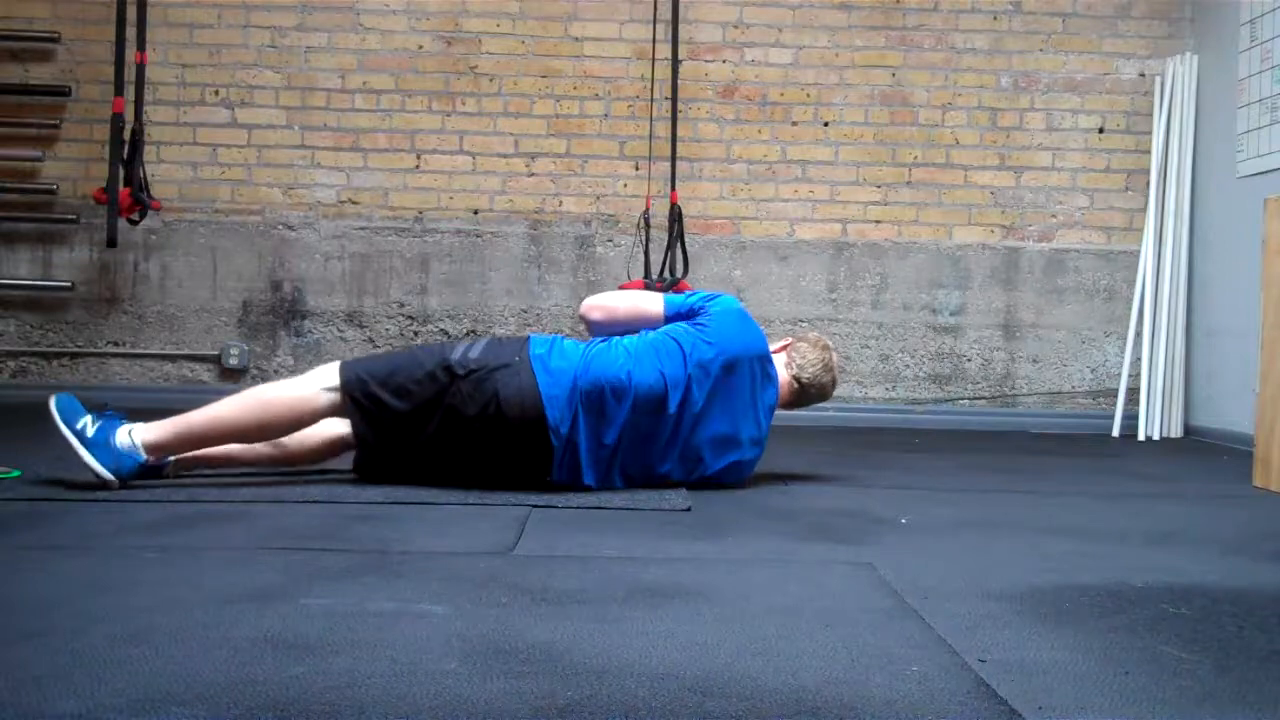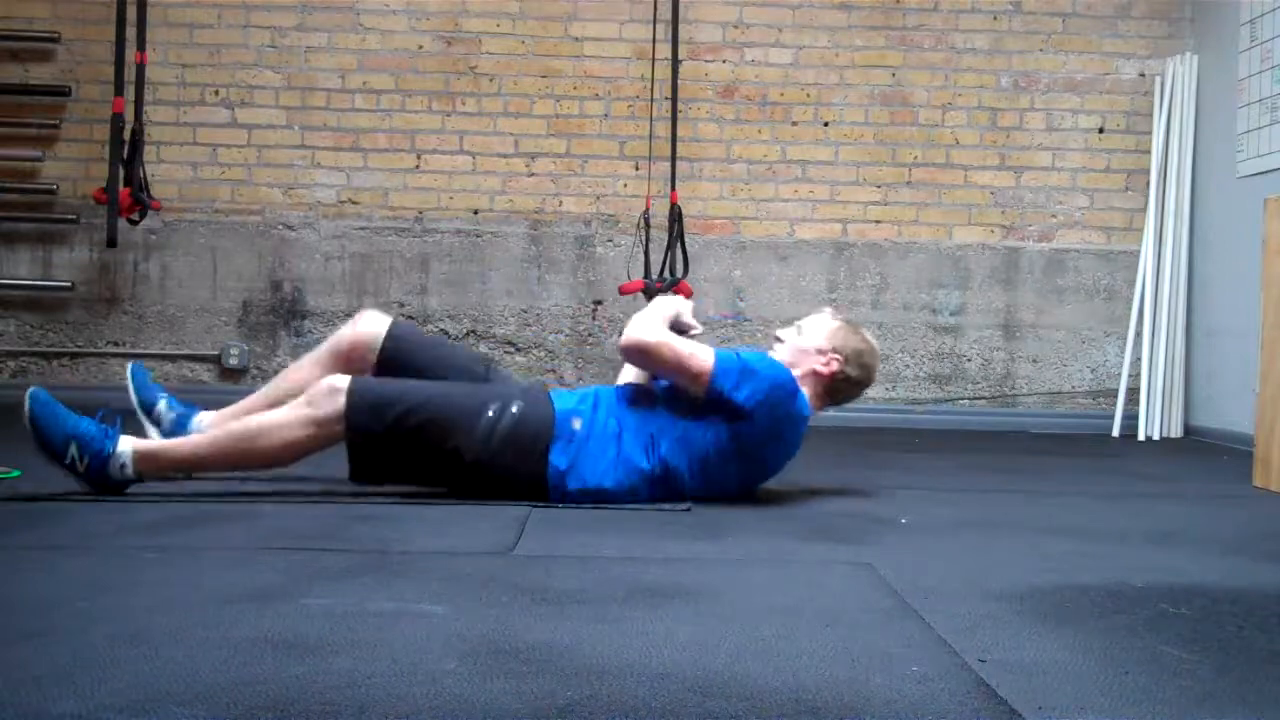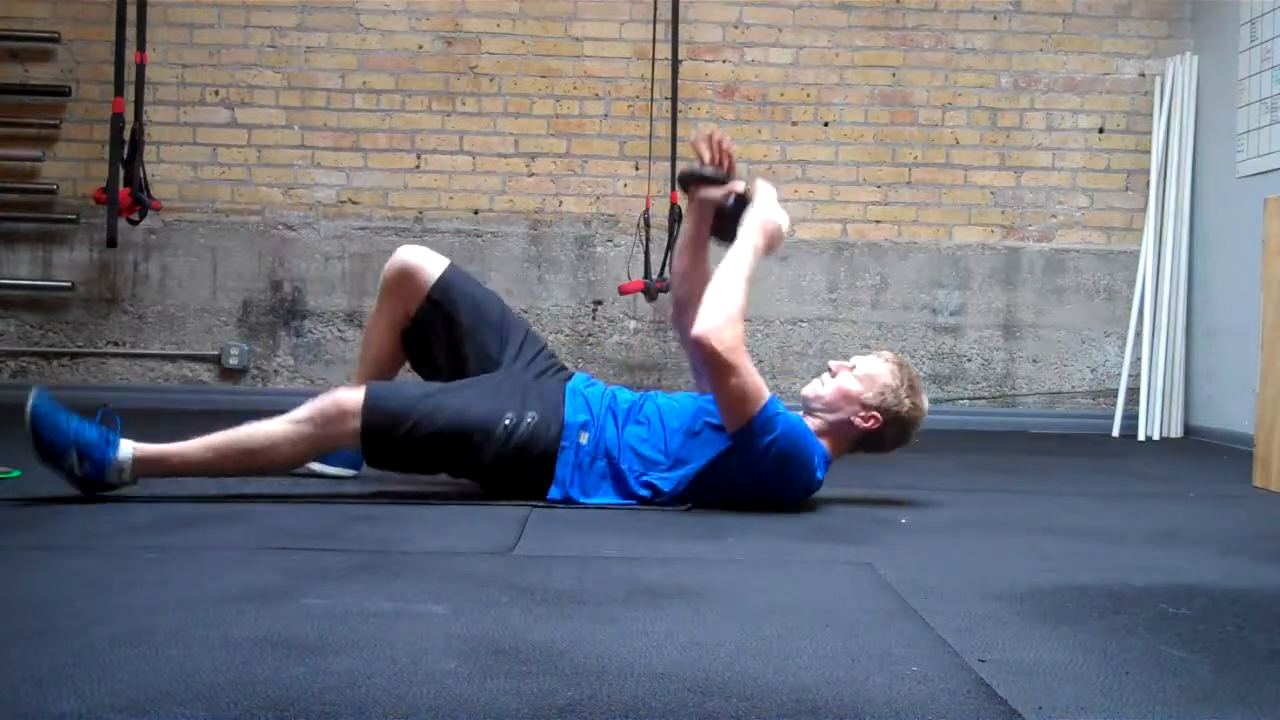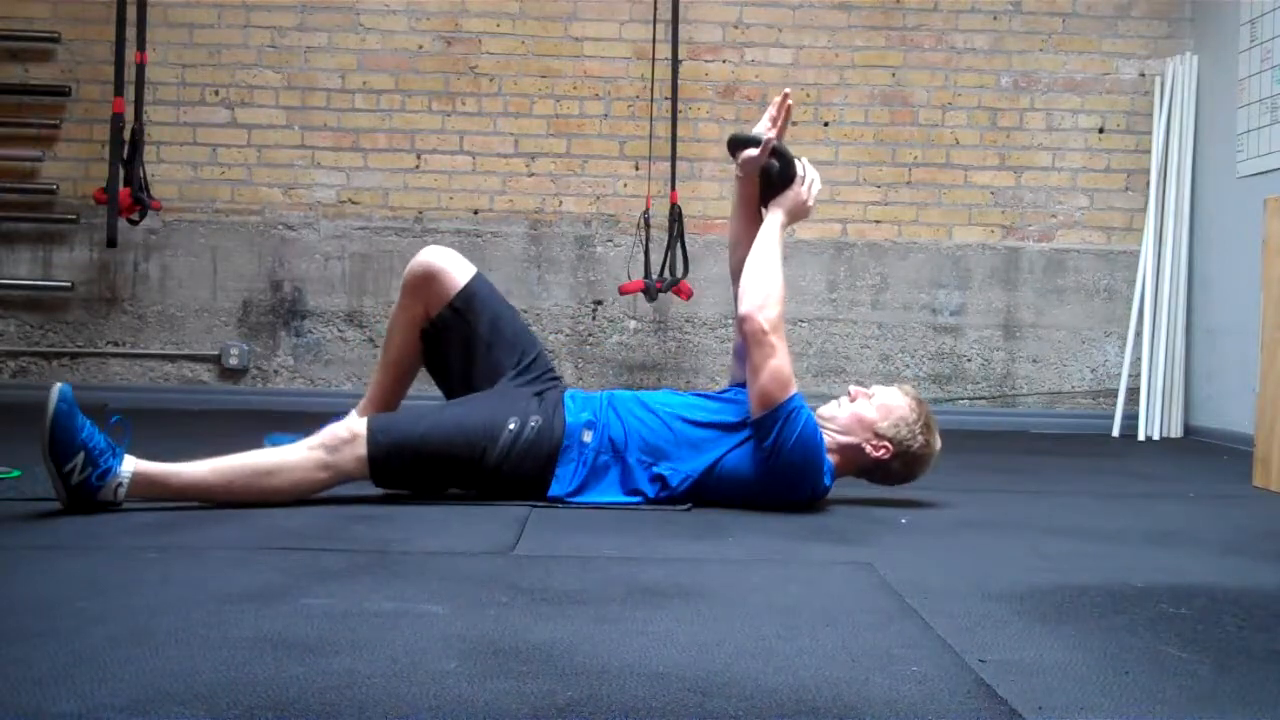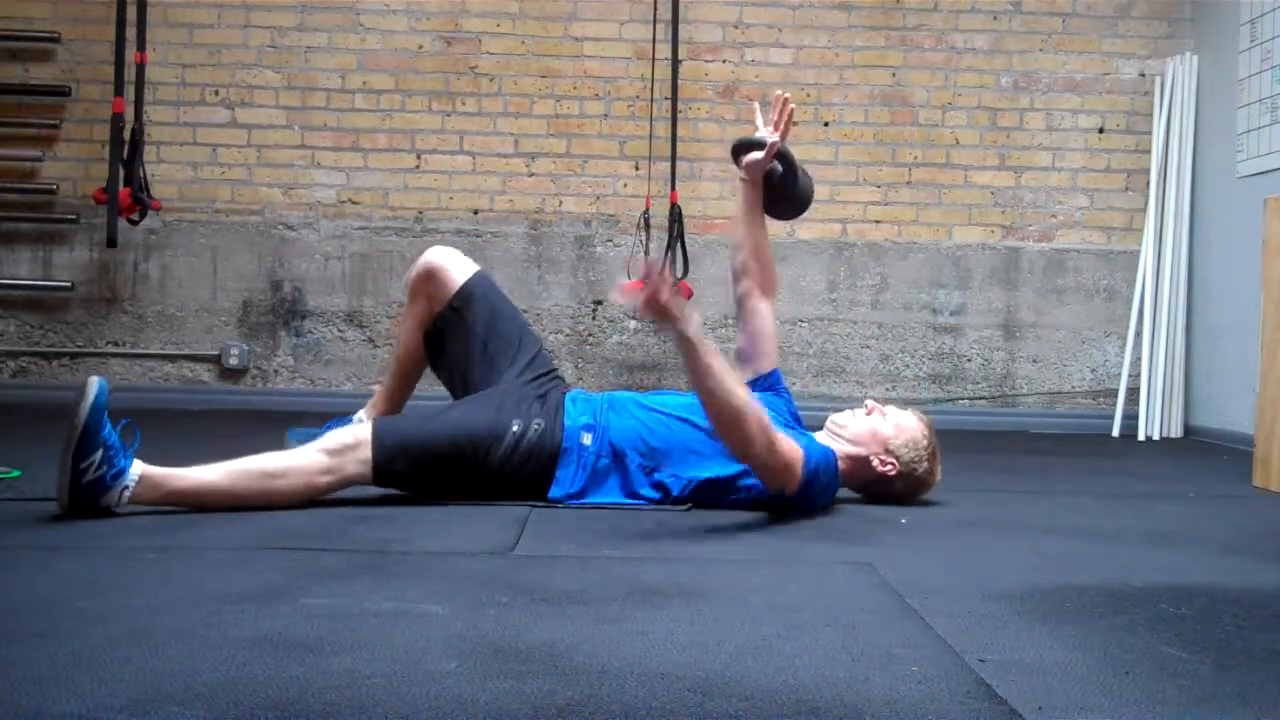
dt=0.7s
person 1, frame 1
left shoulder: (732, 321)
right shoulder: (741, 451)
left elbow: (596, 308)
right elbow: (656, 461)
left hip: (528, 381)
right hip: (548, 458)
left knee: (332, 388)
right knee: (344, 431)
left ankle: (132, 441)
right ankle: (160, 455)
person 1, frame 2
left shoulder: (774, 393)
right shoulder: (763, 426)
left elbow: (638, 343)
left wrist: (659, 312)
right wrist: (660, 351)
left hip: (549, 452)
right hip: (552, 421)
left knee: (331, 403)
right knee: (363, 333)
left ankle: (125, 460)
right ankle: (198, 424)
person 1, frame 3
left shoulder: (792, 461)
right shoulder: (775, 423)
left elbow: (714, 342)
right elbow: (686, 316)
left wrist: (757, 244)
right wrist: (701, 217)
left hip: (555, 449)
right hip: (557, 396)
left knee: (333, 414)
right knee: (411, 267)
left ankle: (120, 459)
right ankle: (349, 427)
person 1, frame 4
left shoulder: (798, 464)
right shoulder: (790, 428)
left elbow: (757, 324)
right elbow: (751, 310)
left wrist: (778, 218)
right wrist: (750, 182)
left hip: (552, 454)
right hip: (552, 404)
left knee: (336, 453)
right knee: (434, 268)
left ankle: (118, 477)
right ankle: (365, 419)
person 1, frame 5
left shoulder: (806, 470)
right shoulder: (786, 418)
left elbow: (748, 450)
right elbow: (754, 297)
left wrist: (681, 327)
right wrist: (752, 186)
left hip: (551, 456)
right hip: (554, 402)
left knee: (339, 459)
right knee: (440, 267)
left ankle: (125, 479)
right ankle: (376, 419)
